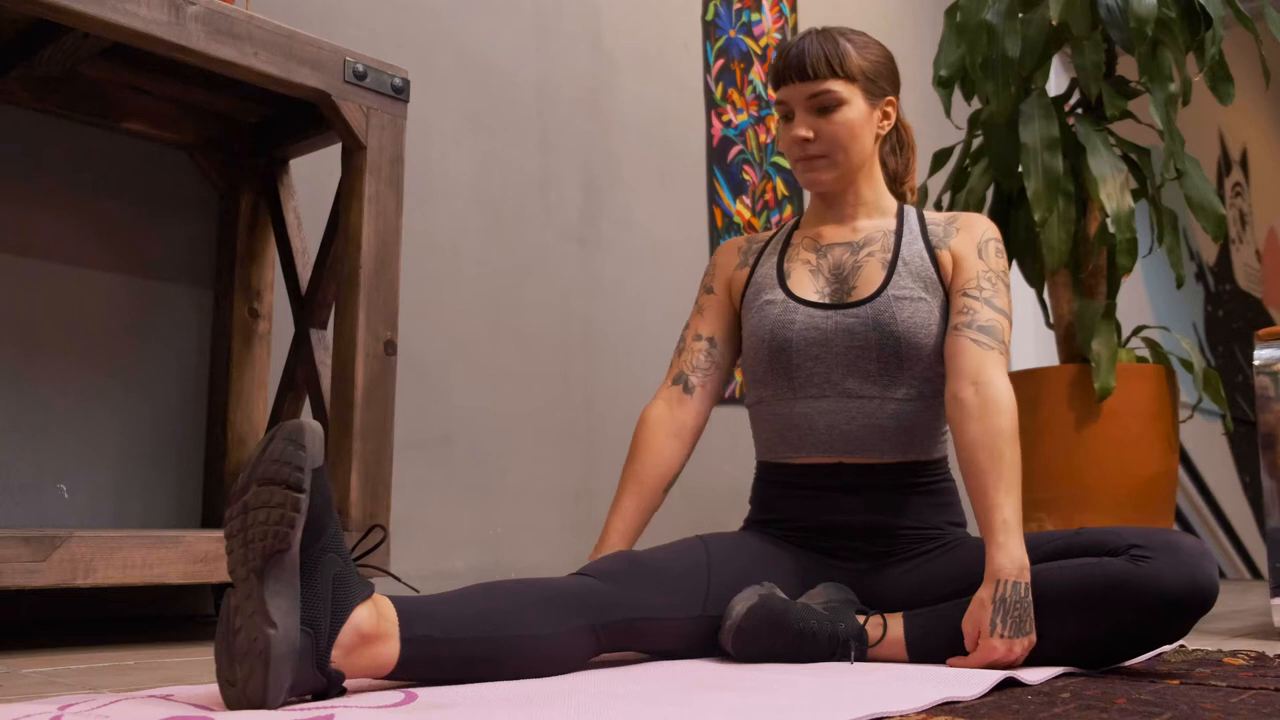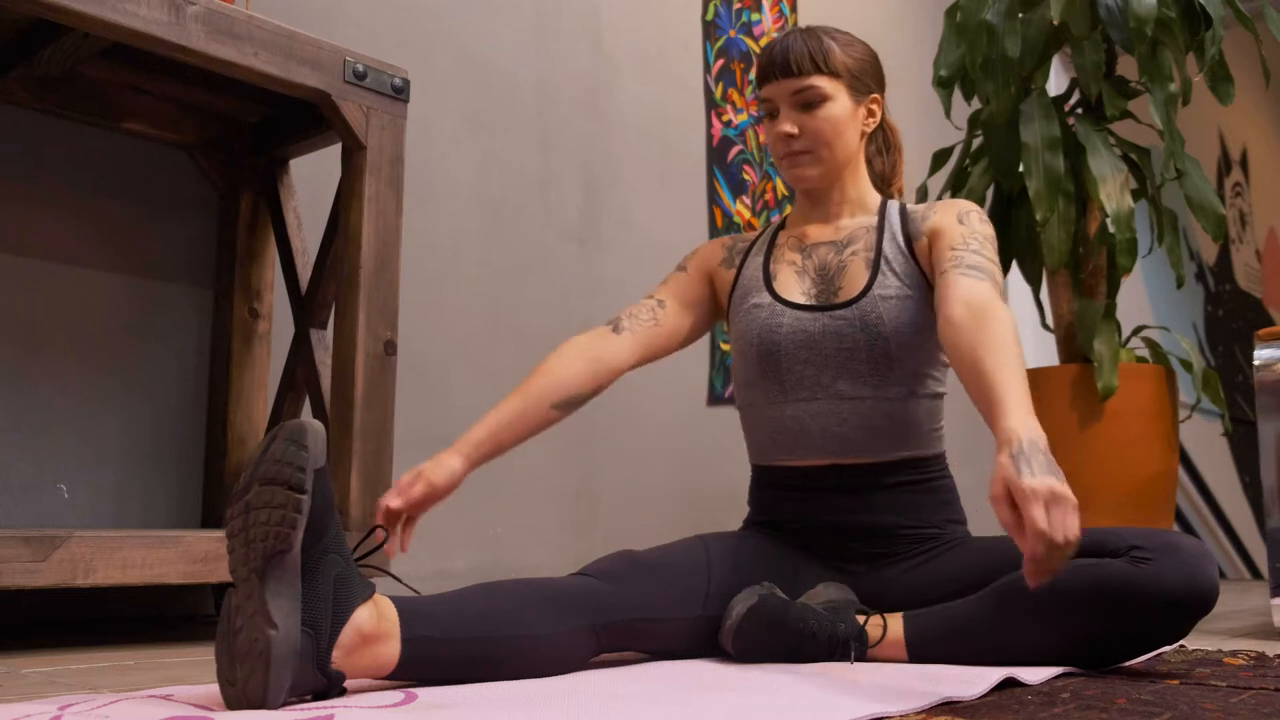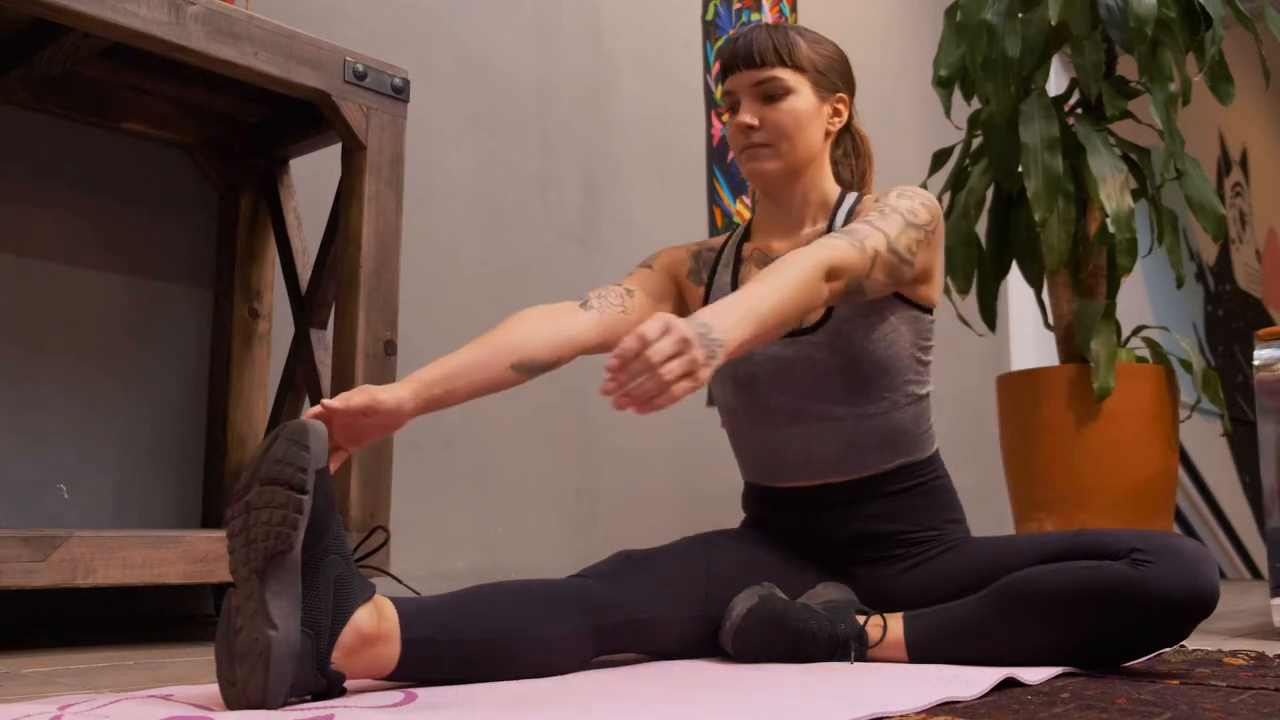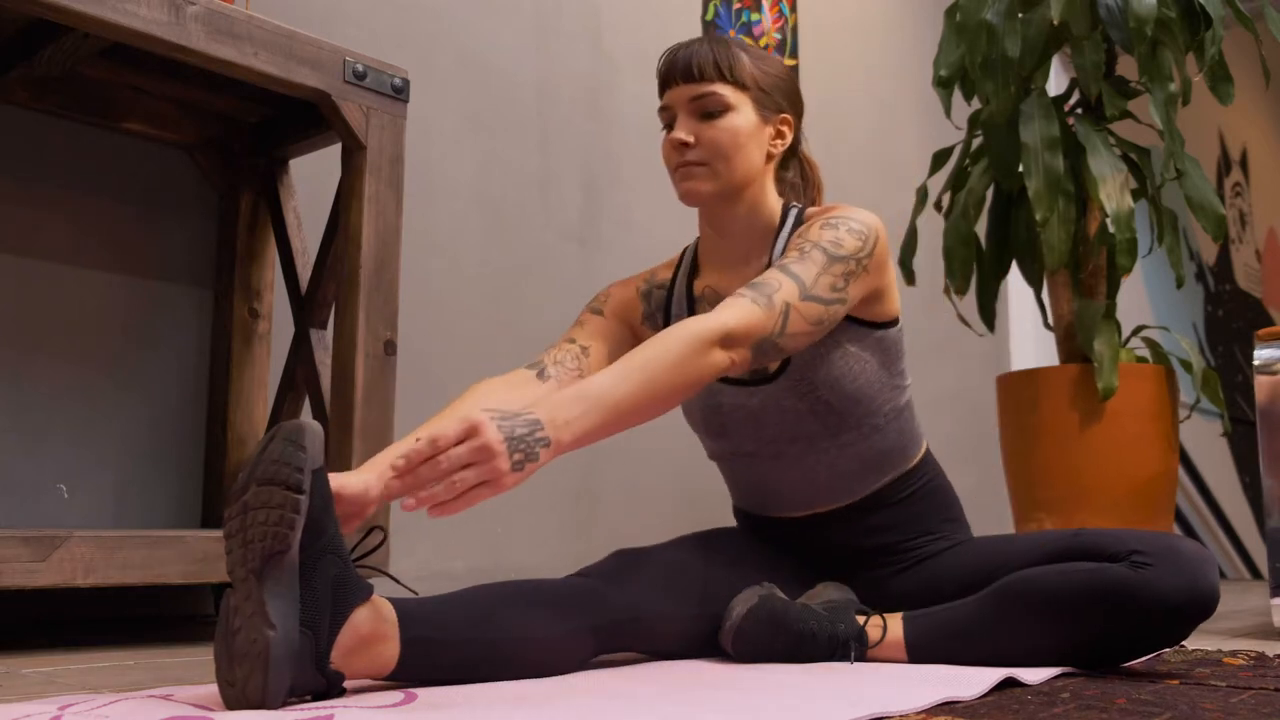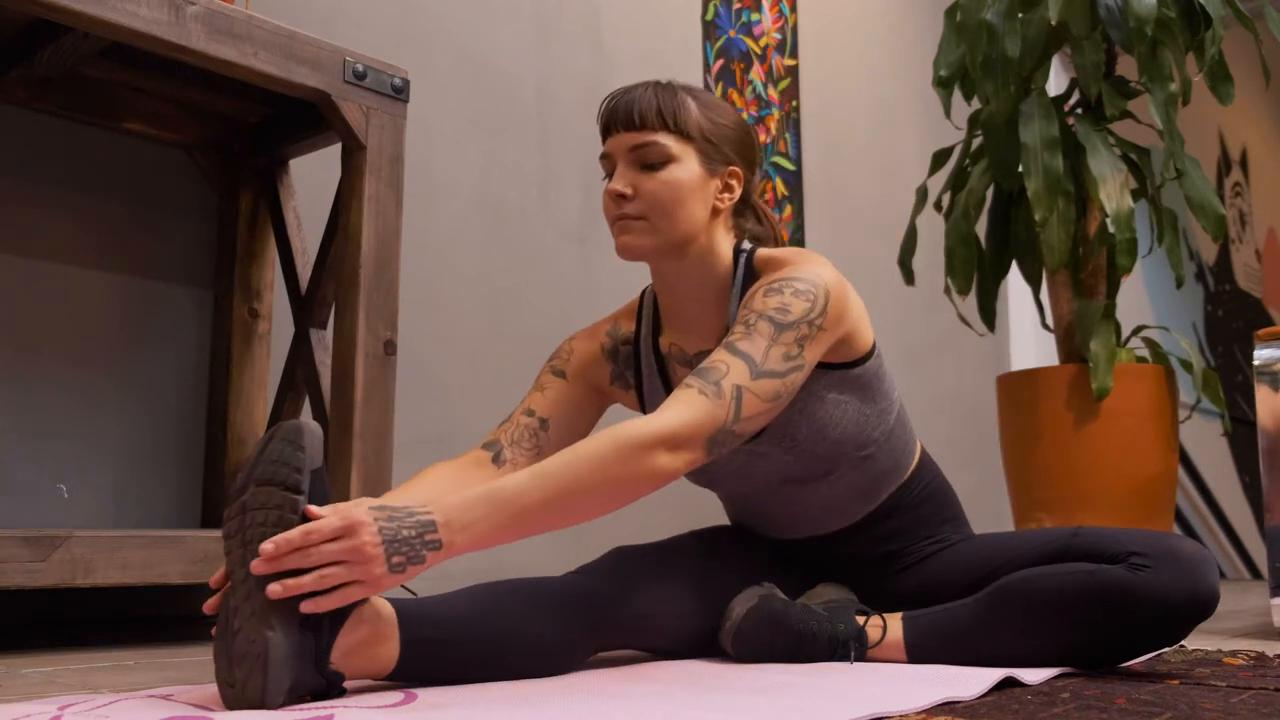
dt=0.5s
person 1, frame 1
left shoulder: (959, 240)
right shoulder: (741, 263)
left elbow: (980, 386)
right elbow: (679, 403)
left wrist: (1006, 569)
right wrist: (605, 554)
left hip: (922, 545)
right hip: (781, 543)
left knee: (1182, 572)
right knee: (614, 598)
left ankle: (857, 638)
right ankle: (349, 627)
person 1, frame 2
left shoulder: (945, 228)
right shoulder: (727, 262)
left elbow: (975, 314)
right elbow: (605, 350)
left wrist: (1022, 437)
right wrist: (458, 456)
left hip: (918, 542)
right hip: (780, 545)
left knee: (1182, 571)
right knee: (611, 591)
left ankle: (860, 637)
right ankle: (349, 628)
person 1, frame 3
left shoulder: (904, 219)
right shoulder: (694, 266)
left elbow: (822, 270)
right elbow: (563, 326)
left wrist: (715, 329)
right wrist: (406, 394)
left hip: (916, 548)
right hip: (777, 551)
left knee: (1182, 576)
right knee: (612, 593)
right ankle: (346, 626)
person 1, frame 4
left shoulder: (848, 237)
right shoulder: (642, 298)
left elbow: (724, 340)
right elbow: (527, 380)
left wrist: (539, 434)
right wrist: (374, 476)
left hip: (913, 554)
right hip: (775, 560)
left knee: (1180, 578)
right knee: (612, 593)
person 1, frame 5
left shoulder: (805, 287)
right shoulder: (606, 350)
left elbow: (673, 442)
right elbow: (490, 463)
left wrist: (432, 533)
right wrist: (362, 523)
left hip: (916, 560)
right hip: (776, 569)
left knee: (1180, 577)
right knee: (617, 590)
